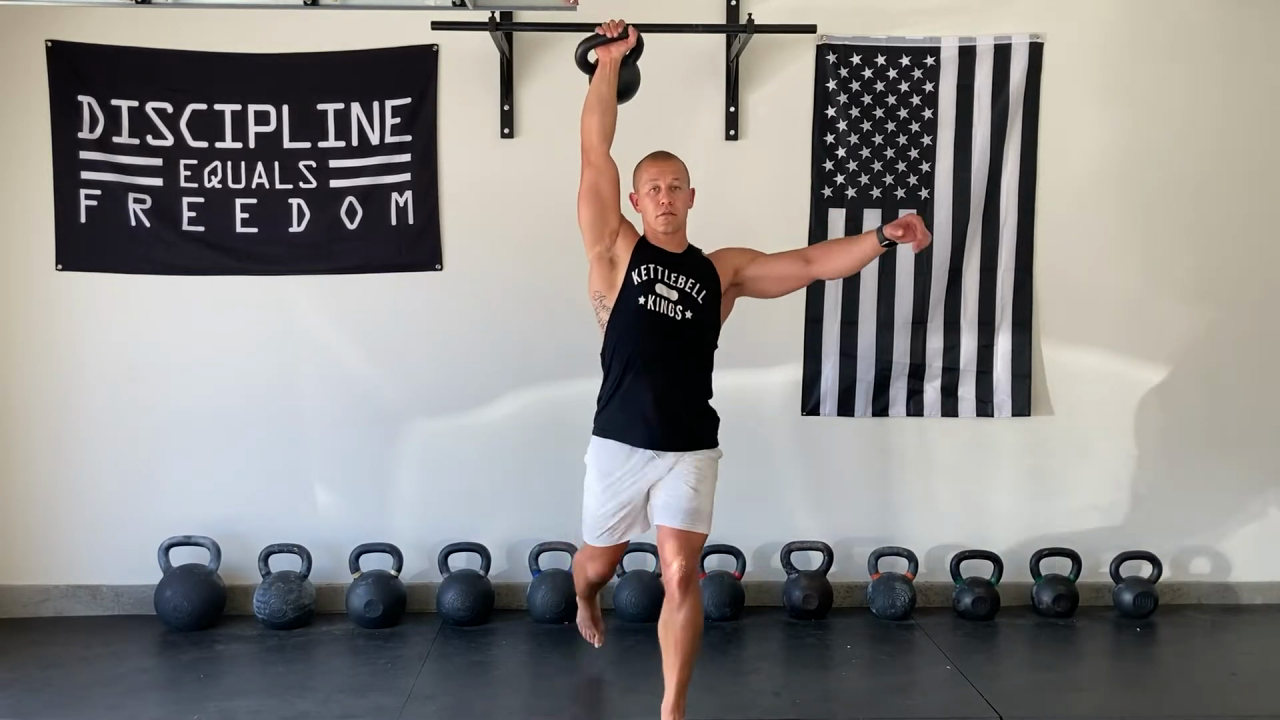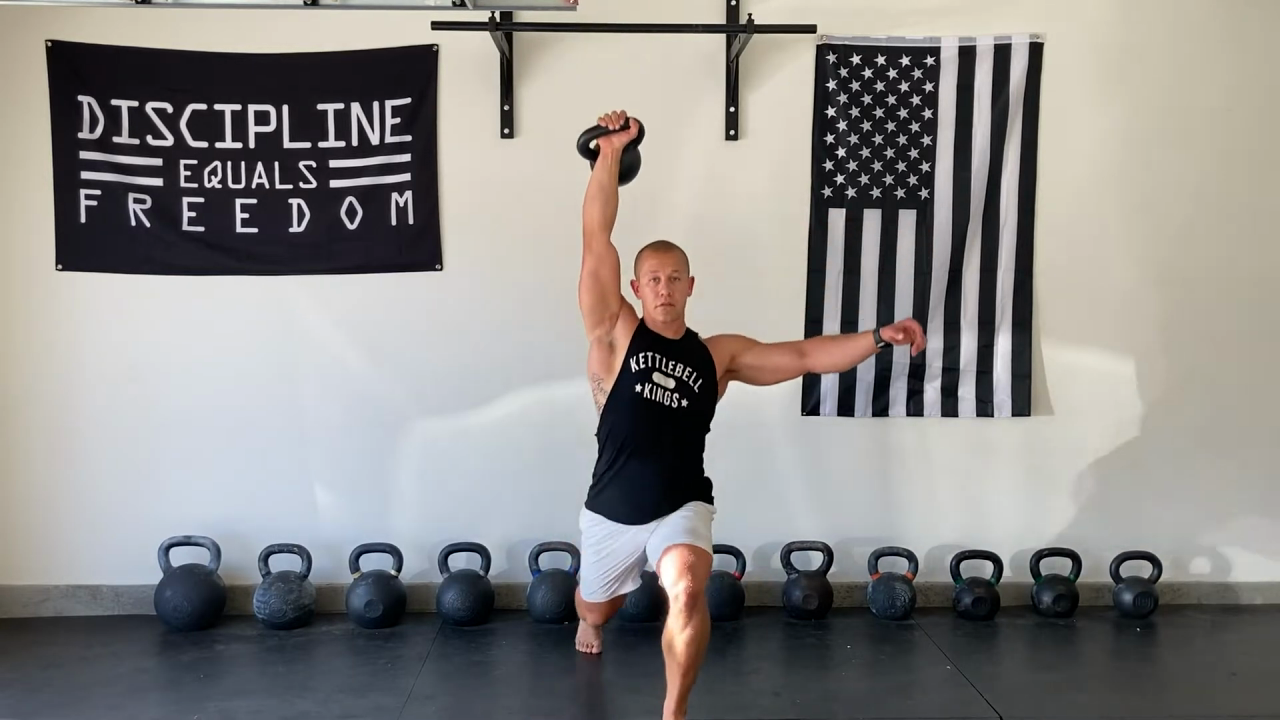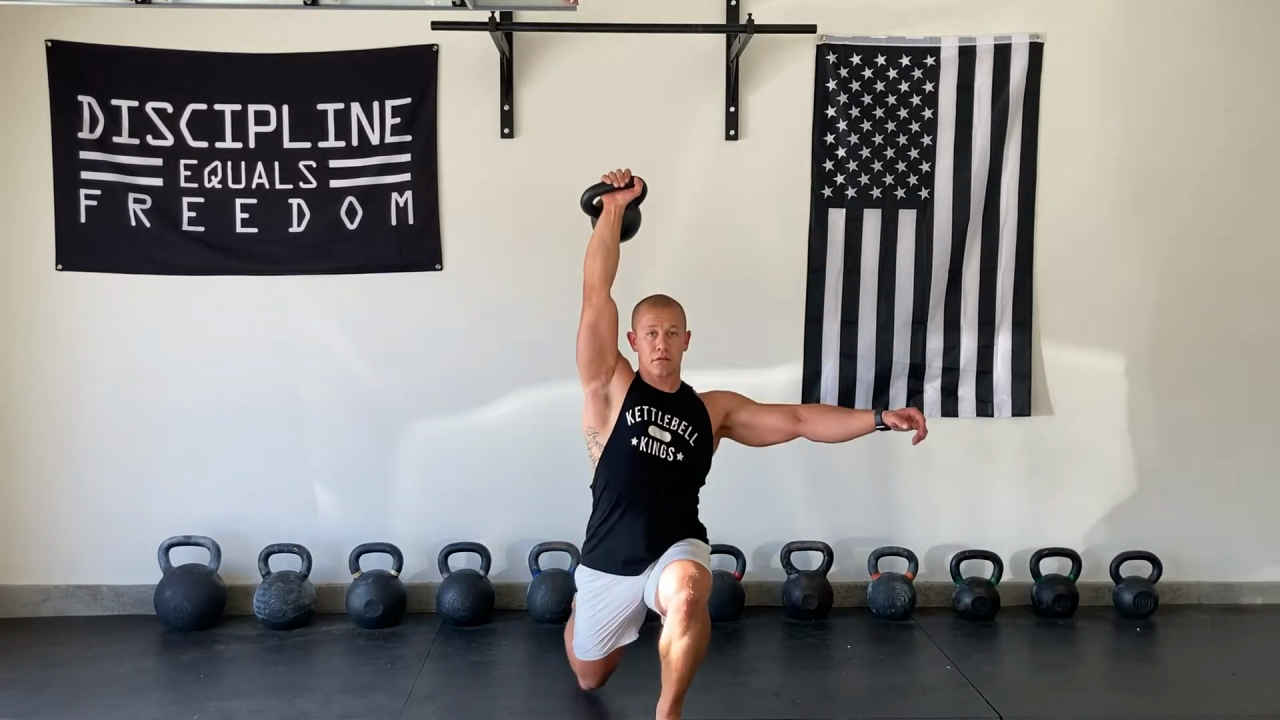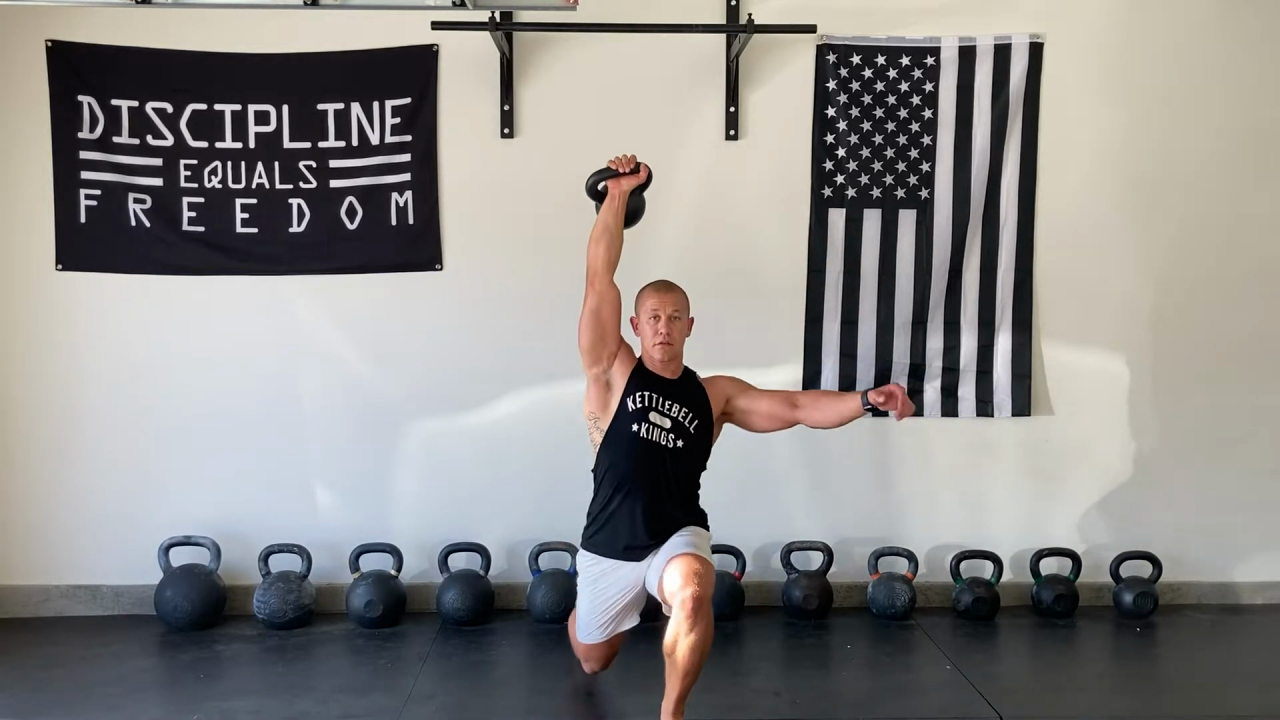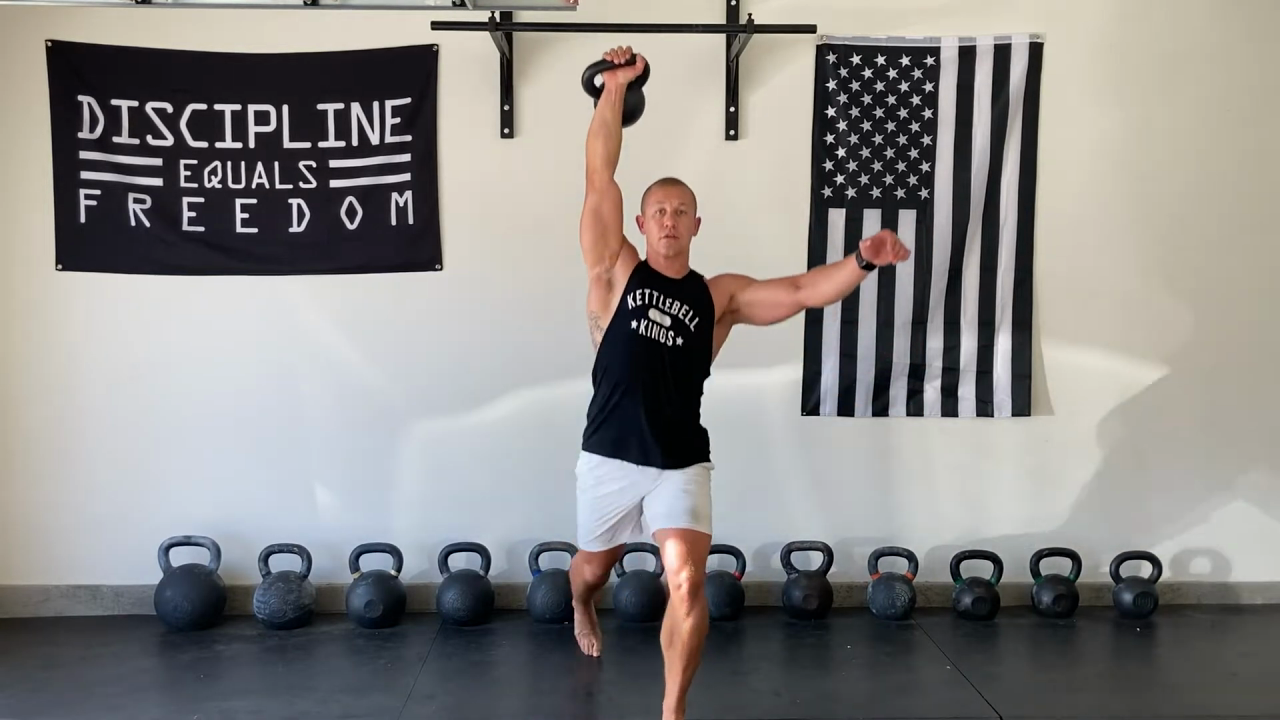
dt=0.4s
person 1, frame 1
left shoulder: (722, 270)
right shoulder: (614, 251)
left elbow: (813, 263)
right elbow: (594, 155)
left wrist: (883, 237)
right wrist: (609, 63)
left hip: (689, 449)
right hip: (619, 442)
left knee: (681, 577)
right knee: (598, 561)
right ankle: (586, 605)
person 1, frame 2
left shoulder: (717, 353)
right shoulder: (615, 335)
left elbow: (804, 354)
right elbow: (596, 239)
left wrist: (877, 339)
right wrist: (610, 152)
left hip: (681, 509)
right hip: (613, 510)
left knee: (688, 594)
right knee: (594, 615)
right ankle: (587, 599)
person 1, frame 3
left shoulder: (712, 409)
right shoulder: (609, 387)
left elbow: (799, 419)
right elbow: (595, 294)
left wrist: (879, 418)
right wrist: (612, 211)
left hip: (676, 549)
right hip: (610, 561)
left knee: (688, 598)
right ankle: (582, 612)
person 1, frame 4
left shoulder: (714, 393)
right shoulder: (613, 373)
left elbow: (796, 406)
right elbow: (599, 280)
left wrist: (864, 398)
right wrist: (618, 196)
left hip: (678, 536)
right hip: (611, 545)
left knee: (693, 597)
right knee: (592, 659)
right ankle: (586, 612)
person 1, frame 5
left shoulder: (719, 295)
right shoulder: (615, 271)
left elbow: (803, 291)
right elbow: (599, 178)
left wrist: (864, 260)
right wrist: (614, 90)
left hip: (681, 461)
right hip: (608, 456)
left knee: (687, 581)
right knee: (589, 572)
right ankle: (586, 614)
